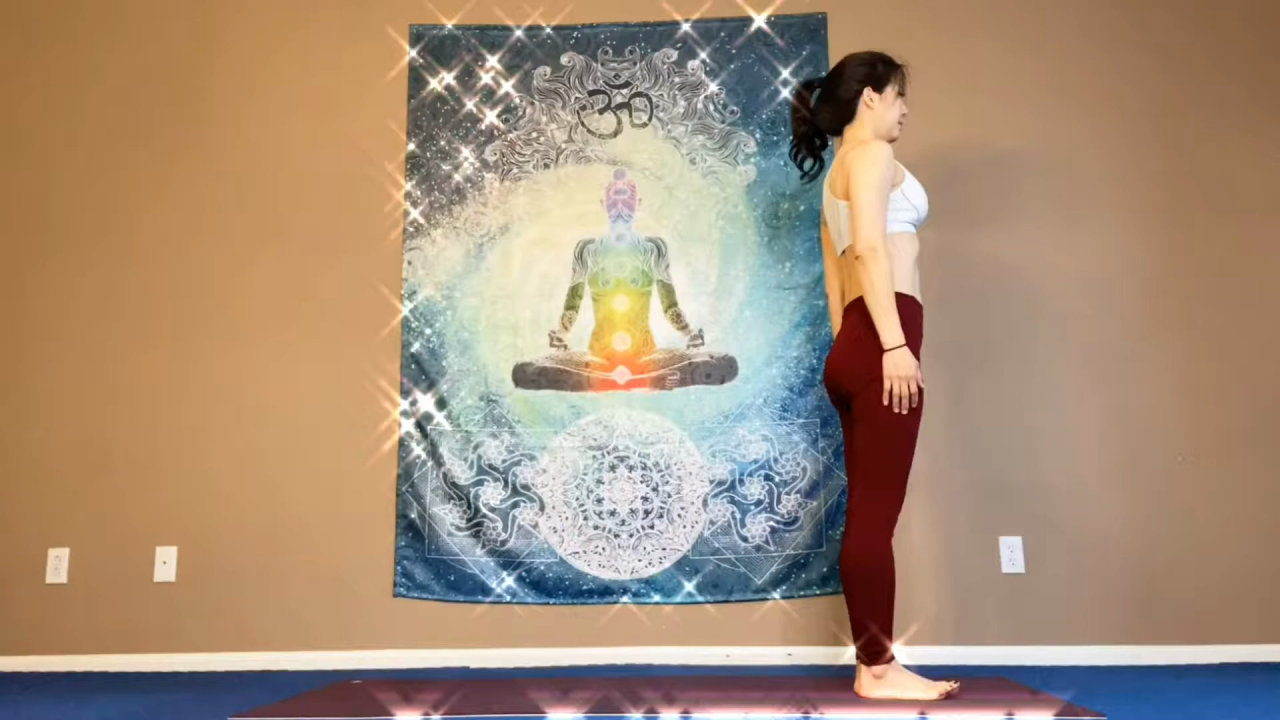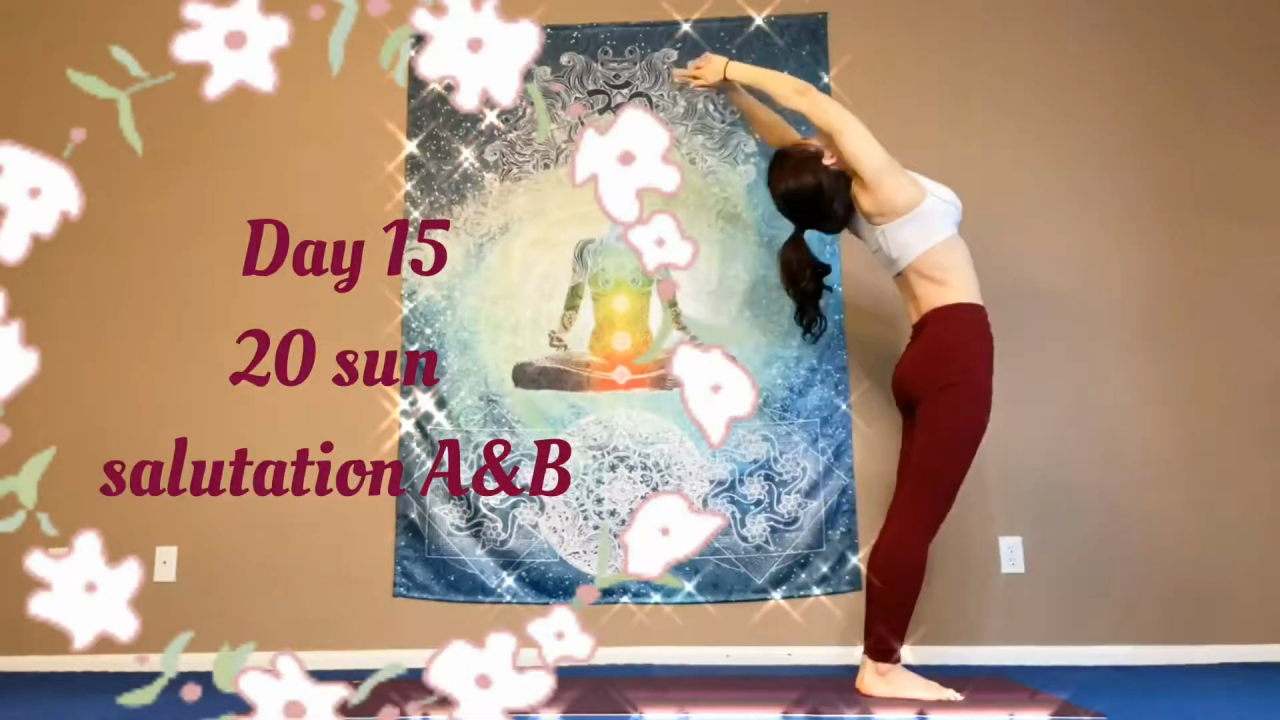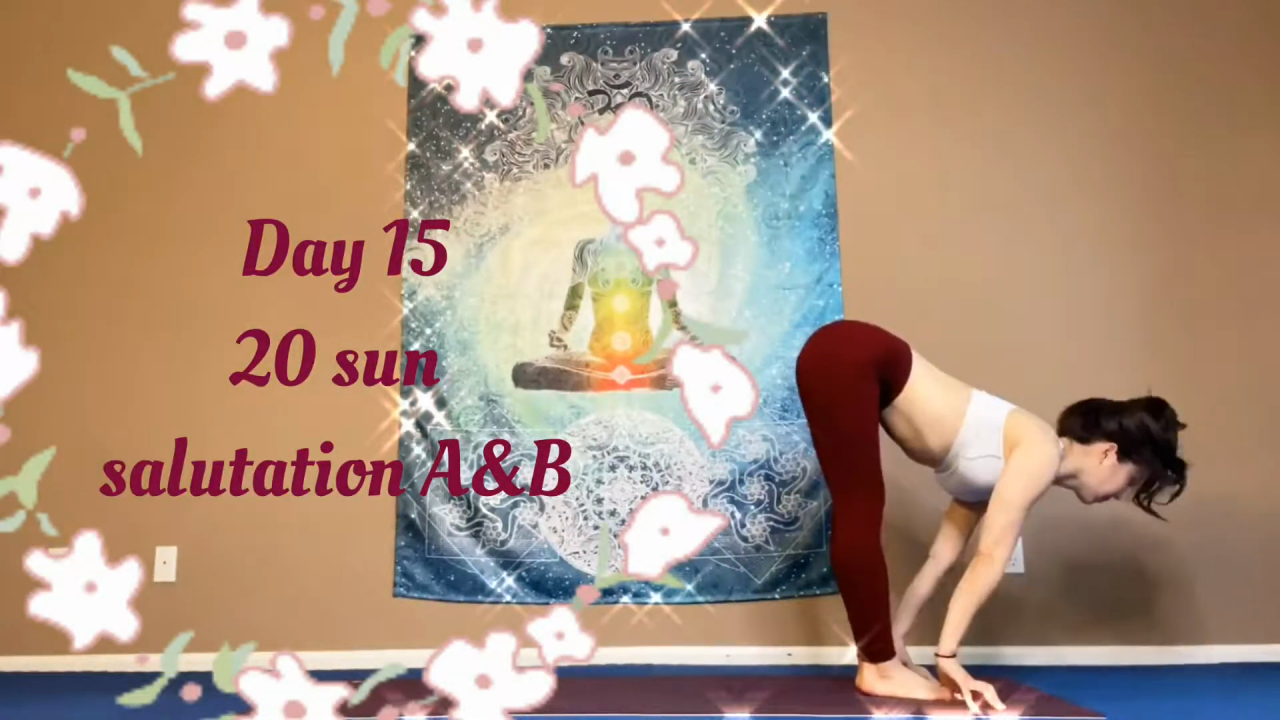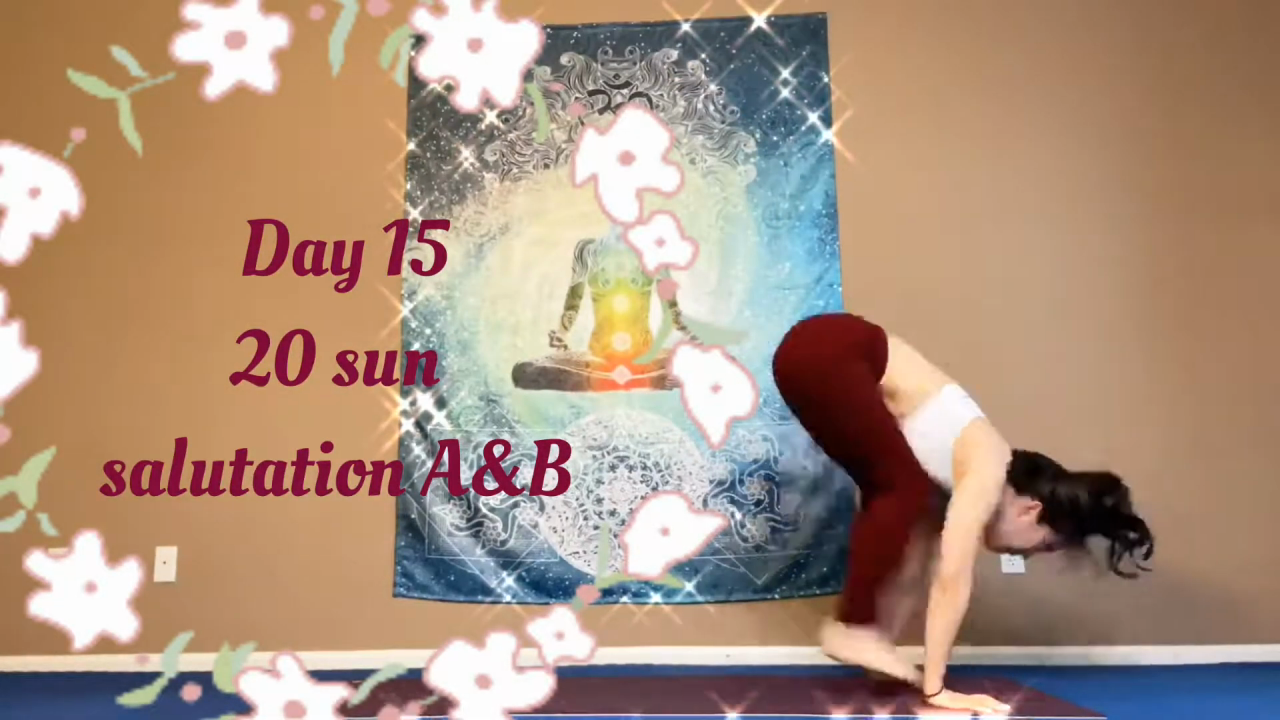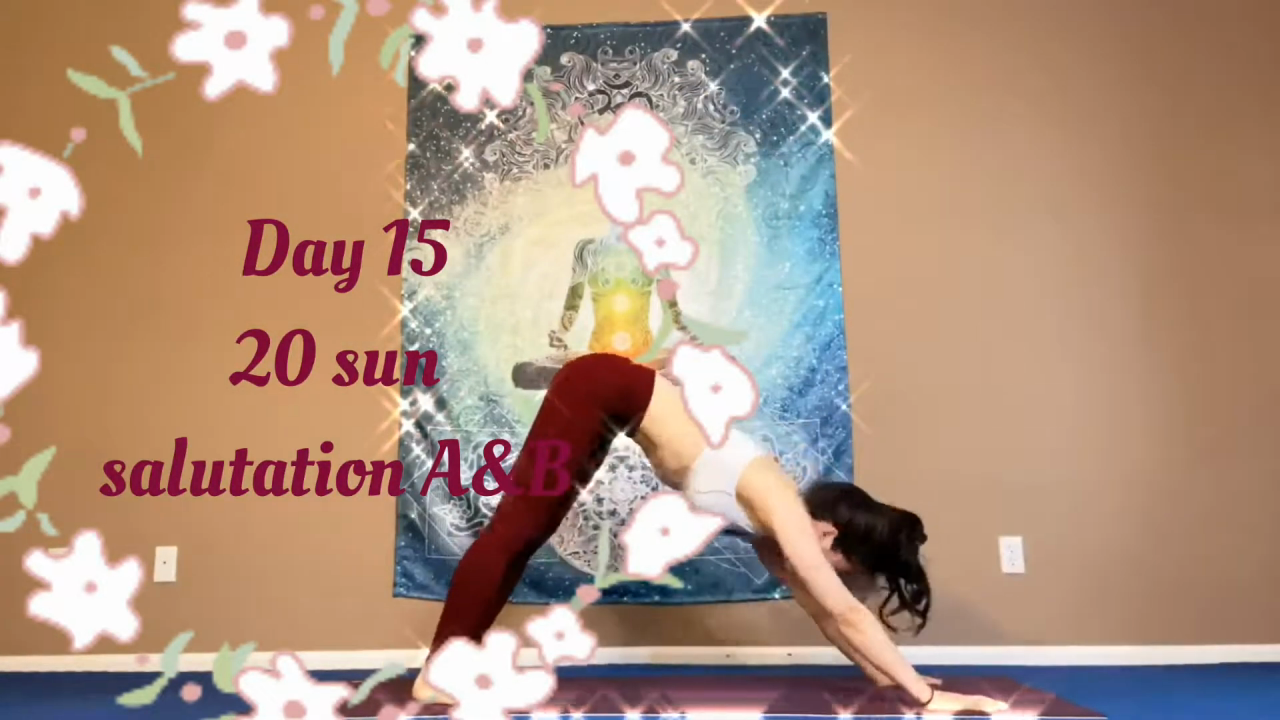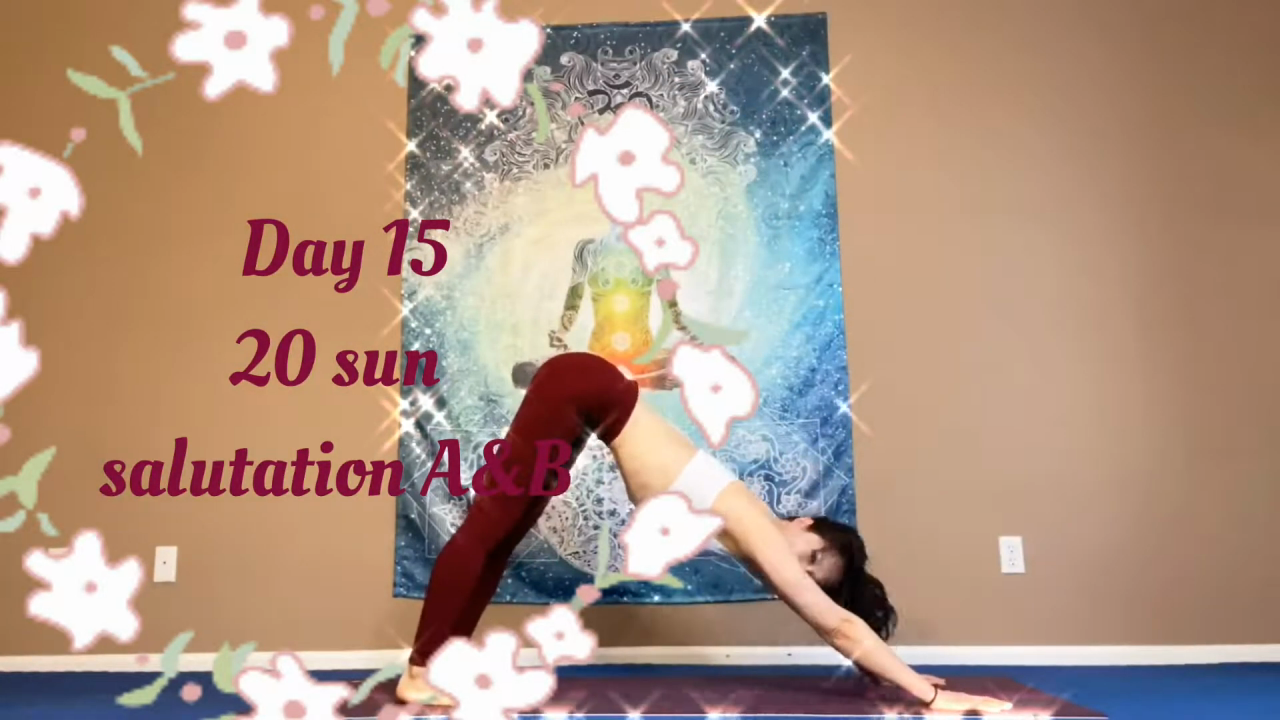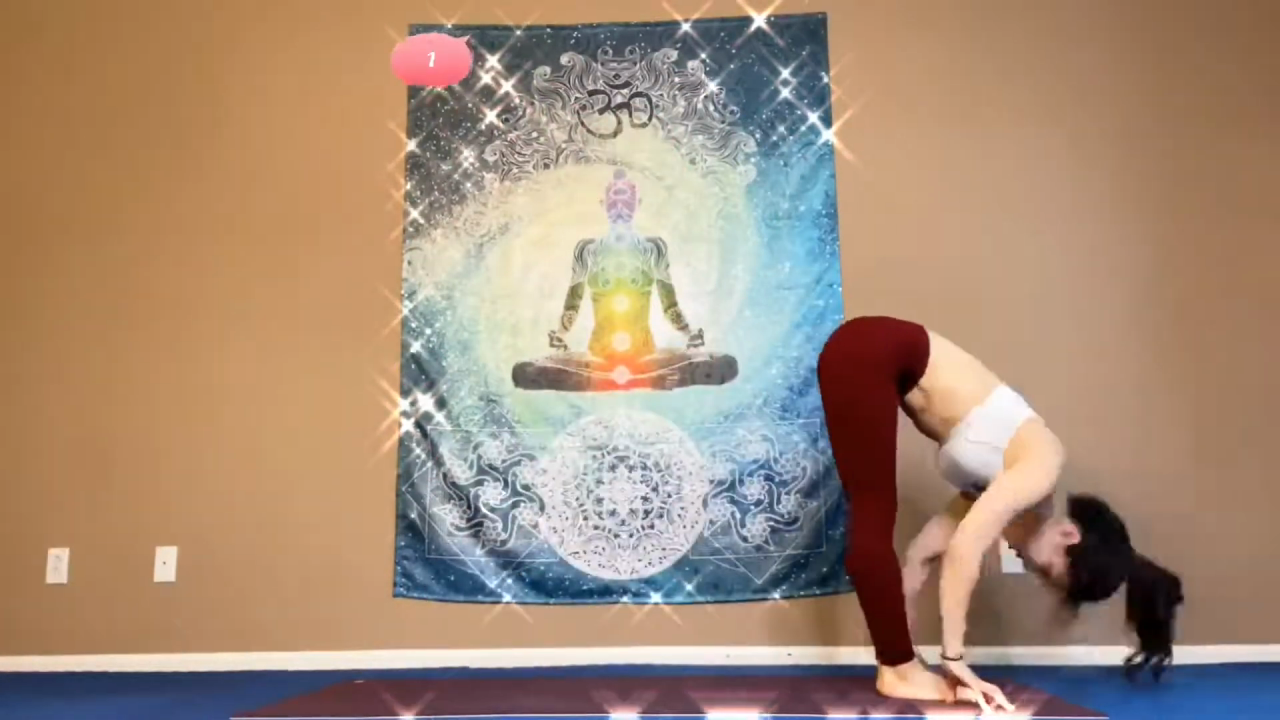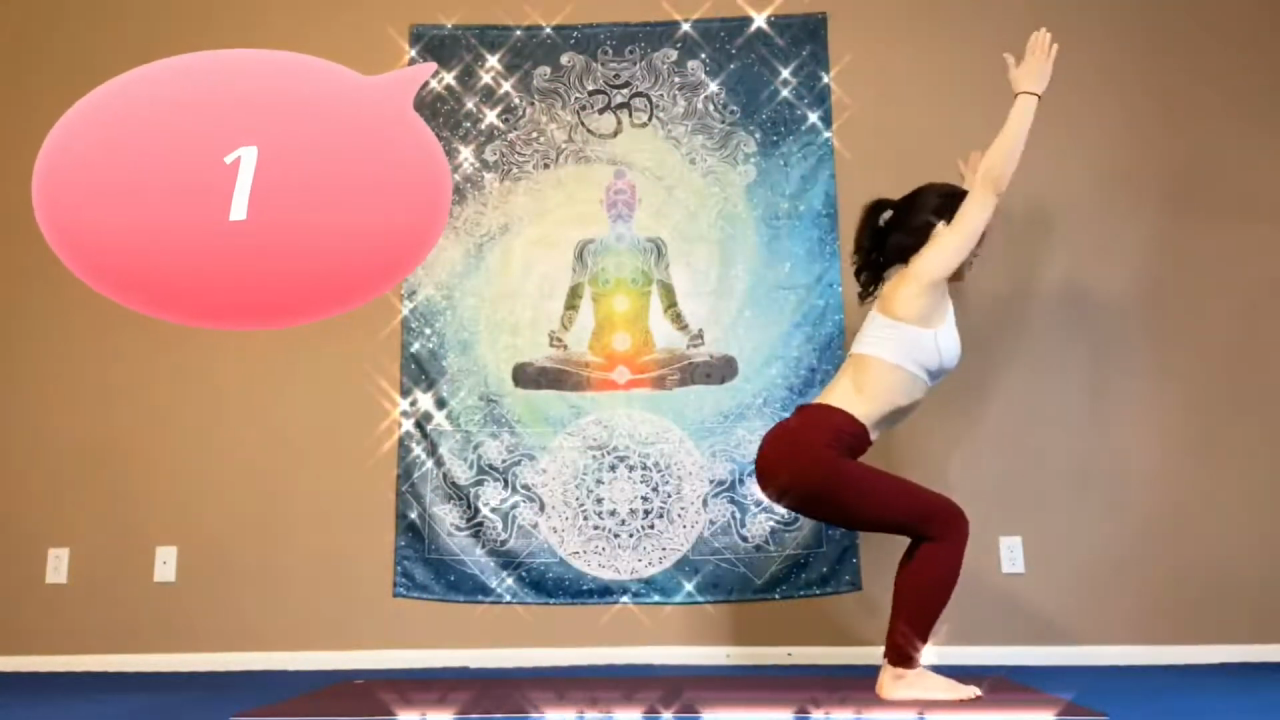
dt=0.7s
person 1, frame 1
left shoulder: (842, 170)
right shoulder: (865, 159)
right elbow: (866, 252)
left wrist: (844, 341)
right wrist: (893, 344)
left hip: (860, 347)
right hip: (881, 344)
left knee: (870, 513)
right knee: (874, 512)
left ankle: (878, 662)
right ankle: (877, 667)
person 1, frame 2
left shoulder: (848, 197)
right shoulder: (882, 184)
left elbow: (789, 142)
right elbow: (821, 106)
left wrist: (733, 86)
right wrist: (735, 73)
left hip: (931, 360)
right hip: (956, 355)
left knee: (910, 518)
right knee: (918, 519)
left ankle: (881, 662)
right ankle: (881, 667)
person 1, frame 3
left shoulder: (1002, 471)
right shoulder: (1040, 452)
left elbow: (943, 553)
right elbow: (990, 556)
left wrist: (892, 638)
right wrist: (946, 656)
left hip: (857, 361)
right hip: (848, 358)
left knee: (859, 517)
right knee: (859, 517)
left ankle: (880, 659)
right ankle: (879, 667)
person 1, frame 4
left shoulder: (978, 476)
right shoulder: (987, 475)
left elbow: (920, 553)
right elbow: (952, 578)
left wrist: (890, 635)
right wrist: (933, 686)
right ankle: (853, 628)
person 1, frame 5
left shoulder: (777, 524)
right shoulder: (782, 510)
left elbow: (828, 613)
right elbow: (845, 611)
left hip: (615, 399)
right hip: (603, 390)
left knee: (524, 532)
right knee: (517, 529)
person 1, frame 6
left shoulder: (760, 533)
right shoulder: (757, 531)
left elbow: (835, 622)
right elbow: (840, 626)
left hip: (589, 395)
right hip: (577, 391)
left knee: (501, 533)
right knee: (487, 529)
left ankle: (438, 663)
right ankle: (421, 670)
person 1, frame 7
left shoulder: (1030, 457)
right shoulder: (1040, 465)
right elbow: (962, 549)
right wrist: (954, 659)
left knee: (873, 513)
left ankle: (899, 664)
right ankle: (898, 666)
person 1, frame 8
left shoulder: (916, 291)
right shoulder: (919, 279)
right elbow: (994, 188)
left wrist: (969, 193)
right wrist: (1029, 92)
left hip: (802, 454)
right hip: (805, 453)
left knee: (935, 529)
right knee: (944, 525)
left ankle: (901, 667)
right ankle: (901, 672)
person 2, frame 1
left shoulder: (654, 249)
right shoulder: (587, 251)
left elbow: (670, 305)
right elbow: (572, 304)
left wrist: (691, 336)
right wrist: (560, 336)
left hip: (647, 359)
right hip: (598, 358)
left knee: (725, 365)
right knee: (524, 372)
person 2, frame 2
right shoulder: (588, 250)
left elbow: (670, 303)
right elbow: (572, 304)
left wrist: (687, 337)
right wrist: (559, 336)
left hip: (645, 358)
right hip: (599, 357)
right knee: (524, 373)
person 2, frame 3
right shoulder: (588, 250)
left elbow: (670, 303)
right elbow: (572, 303)
left wrist: (686, 336)
right wrist: (560, 335)
left hip: (645, 358)
right hip: (599, 357)
right knee: (524, 372)
person 2, frame 4
right shoulder: (588, 250)
left elbow: (670, 303)
right elbow: (572, 304)
right wrist: (560, 336)
left hip: (645, 358)
right hip: (598, 359)
right knee: (524, 372)
person 2, frame 5
right shoulder: (587, 250)
left elbow: (669, 301)
right elbow: (572, 304)
left wrist: (685, 335)
right wrist: (560, 336)
left hip: (645, 356)
right knee: (524, 372)
person 2, frame 6
right shoulder: (588, 250)
left elbow: (669, 301)
right elbow: (572, 302)
left wrist: (686, 335)
right wrist: (560, 336)
left hip: (645, 357)
right hip: (599, 355)
person 2, frame 7
left shoulder: (654, 248)
right shoulder: (587, 250)
left elbow: (670, 305)
right elbow: (572, 304)
left wrist: (690, 335)
right wrist: (559, 338)
left hip: (646, 355)
right hip: (598, 357)
left knee: (725, 365)
right knee: (524, 372)
person 2, frame 8
left shoulder: (654, 248)
right shoulder: (587, 250)
left elbow: (670, 305)
right elbow: (572, 304)
left wrist: (690, 335)
right wrist: (559, 338)
left hip: (645, 355)
right hip: (598, 355)
left knee: (725, 366)
right knee: (525, 373)
